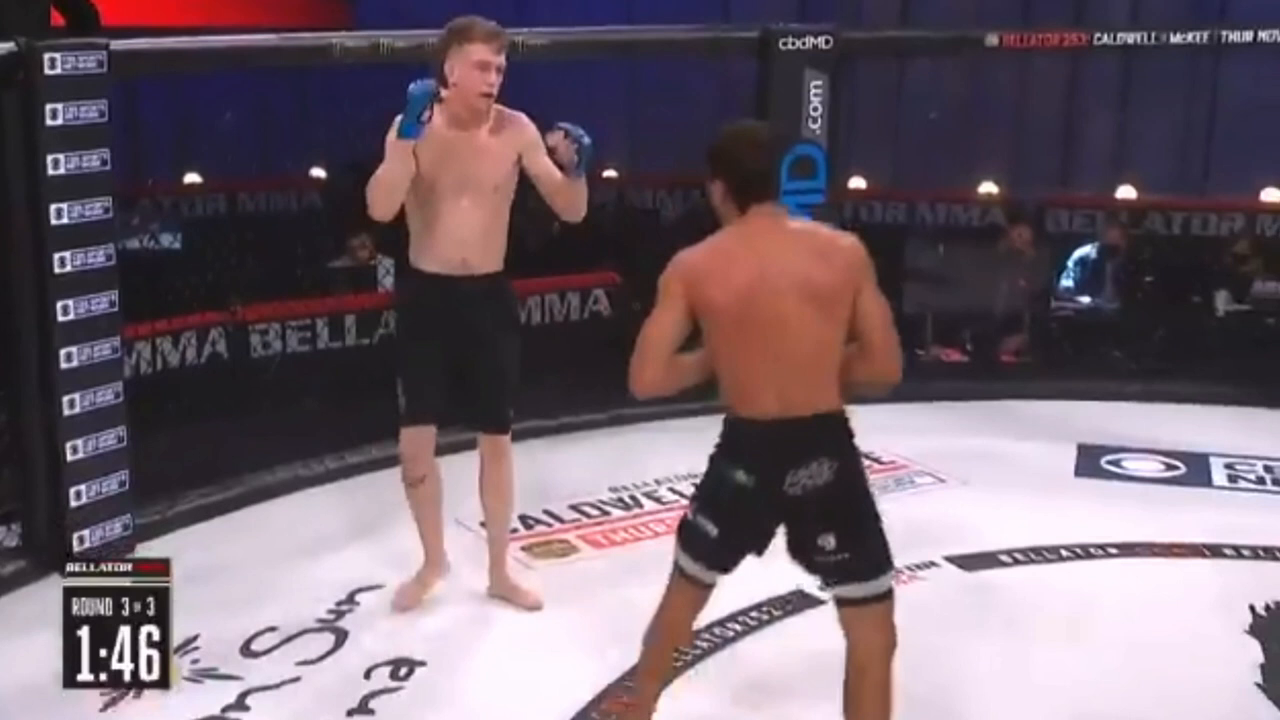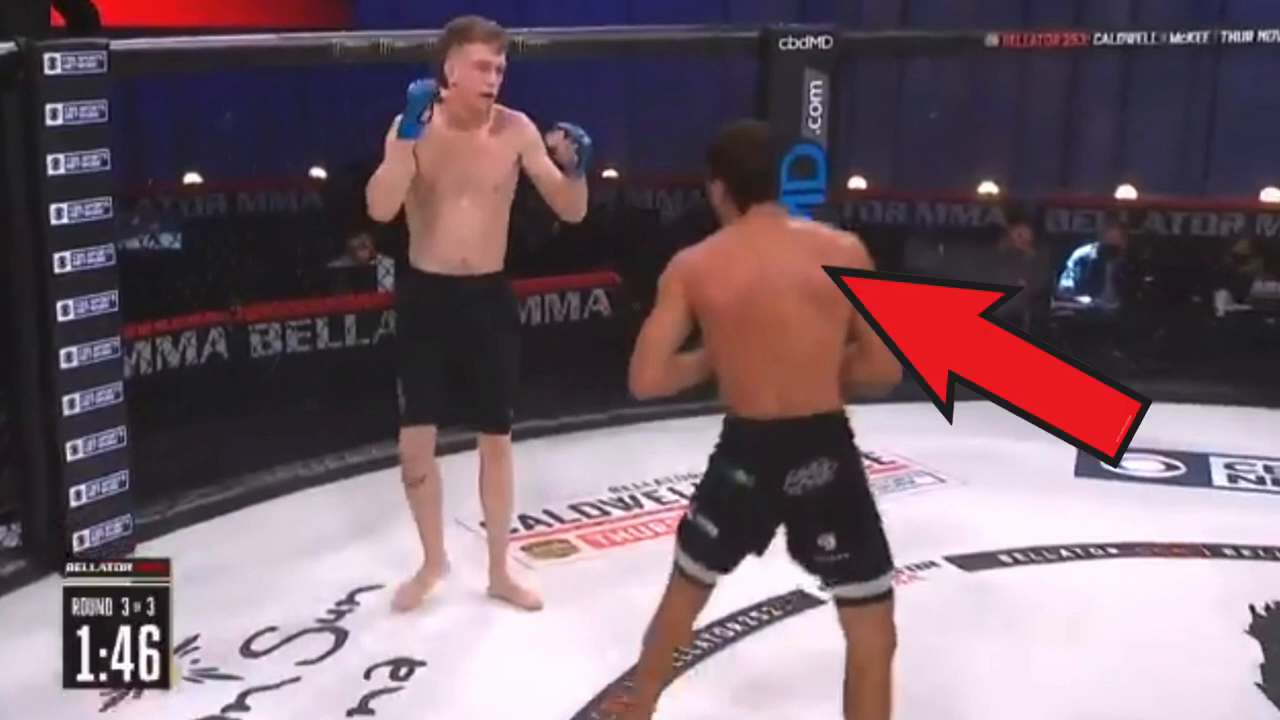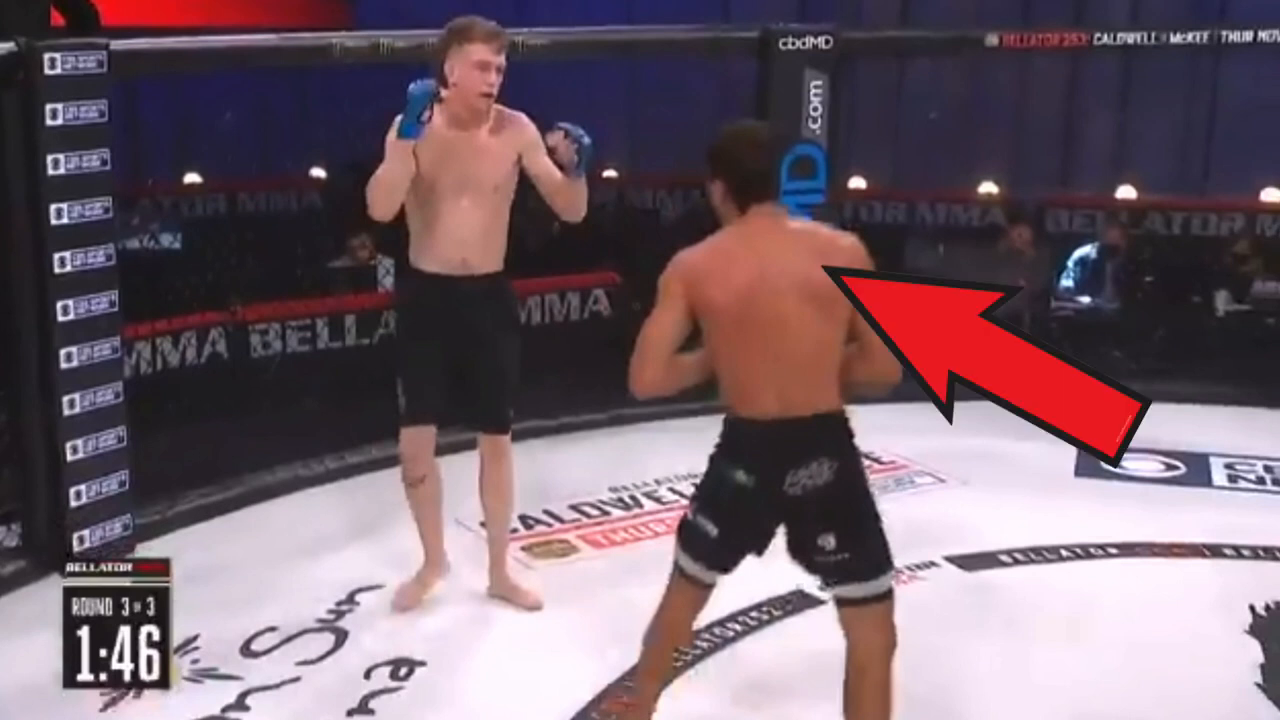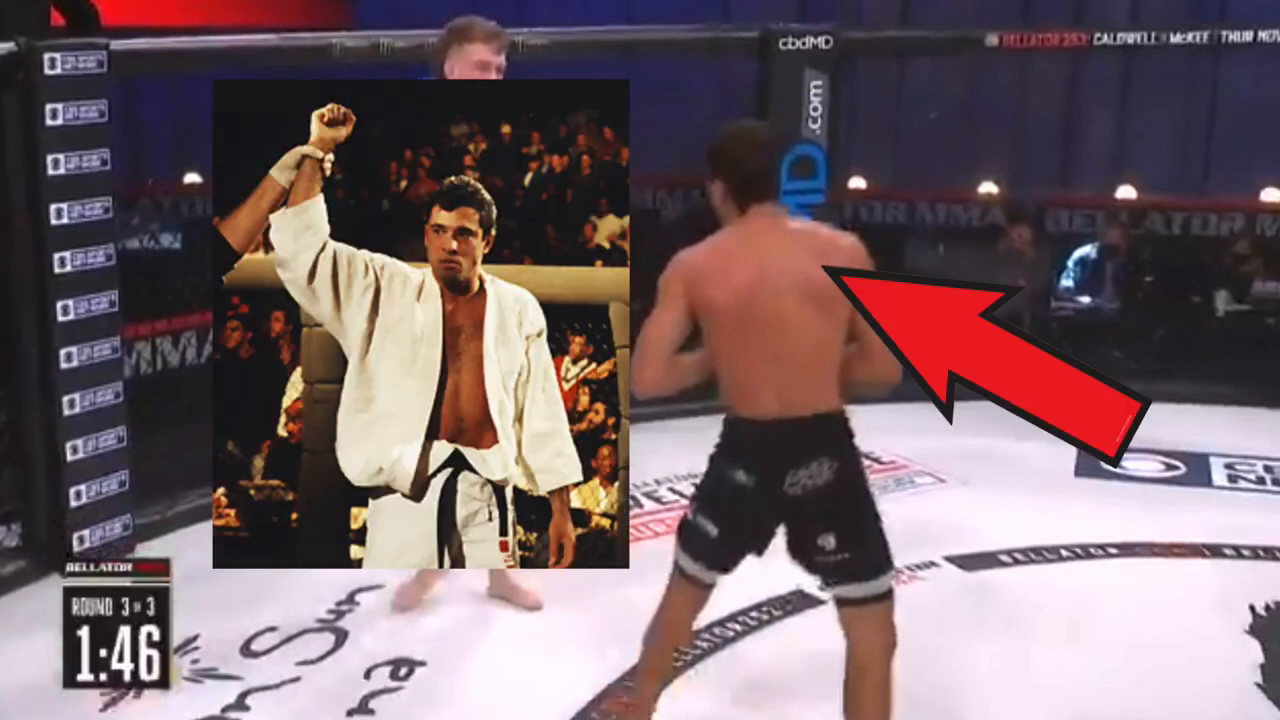
dt=1s
person 1, frame 1
left shoulder: (692, 266)
right shoulder: (845, 251)
left elbow: (646, 379)
right elbow: (885, 368)
left hip: (745, 453)
right hip: (825, 453)
left knee: (684, 590)
right knee: (872, 630)
person 1, frame 2
left shoulder: (692, 266)
right shoulder: (843, 250)
left elbow: (646, 379)
right elbow: (886, 368)
left hip: (745, 452)
right hip: (825, 453)
left knee: (683, 591)
right knee: (872, 631)
person 1, frame 3
left shoulder: (692, 267)
right shoulder: (844, 251)
left elbow: (646, 379)
right elbow: (885, 368)
left hip: (745, 452)
right hip: (825, 452)
left knee: (684, 591)
right knee: (872, 632)
person 1, frame 4
left shoulder: (692, 266)
right shoulder: (843, 251)
left elbow: (646, 380)
right elbow: (885, 368)
left hip: (745, 453)
right hip: (825, 453)
left knee: (683, 592)
right knee: (872, 631)
person 2, frame 1
left shoulder: (515, 130)
right shoulder: (411, 127)
left elbow: (571, 212)
right elbow: (380, 210)
left wrist: (574, 168)
right wrist: (410, 131)
left hip: (489, 297)
right hip: (425, 295)
left knee: (496, 440)
right knee: (414, 442)
left ankle: (499, 571)
right ankle: (433, 561)
person 2, frame 2
left shoulder: (516, 130)
right shoulder: (411, 127)
left elbow: (571, 212)
right elbow: (380, 210)
left wrist: (574, 167)
right wrist: (410, 131)
left hip: (488, 296)
right hip: (426, 295)
left knee: (496, 440)
right knee: (415, 444)
left ankle: (499, 570)
right ankle: (433, 560)
person 2, frame 3
left shoulder: (516, 130)
right shoulder: (411, 126)
left elbow: (572, 211)
right elbow: (380, 209)
left wrist: (574, 167)
right wrist: (410, 131)
left hip: (488, 297)
right hip: (425, 295)
left knee: (496, 441)
right knee: (415, 442)
left ankle: (499, 571)
right ankle: (433, 562)
person 2, frame 4
left shoulder: (517, 309)
right shoulder: (385, 291)
left elbow: (541, 411)
right elbow: (302, 251)
left wrist: (561, 510)
right wrist: (317, 151)
left hip: (482, 490)
right hip: (405, 488)
right knee: (397, 608)
